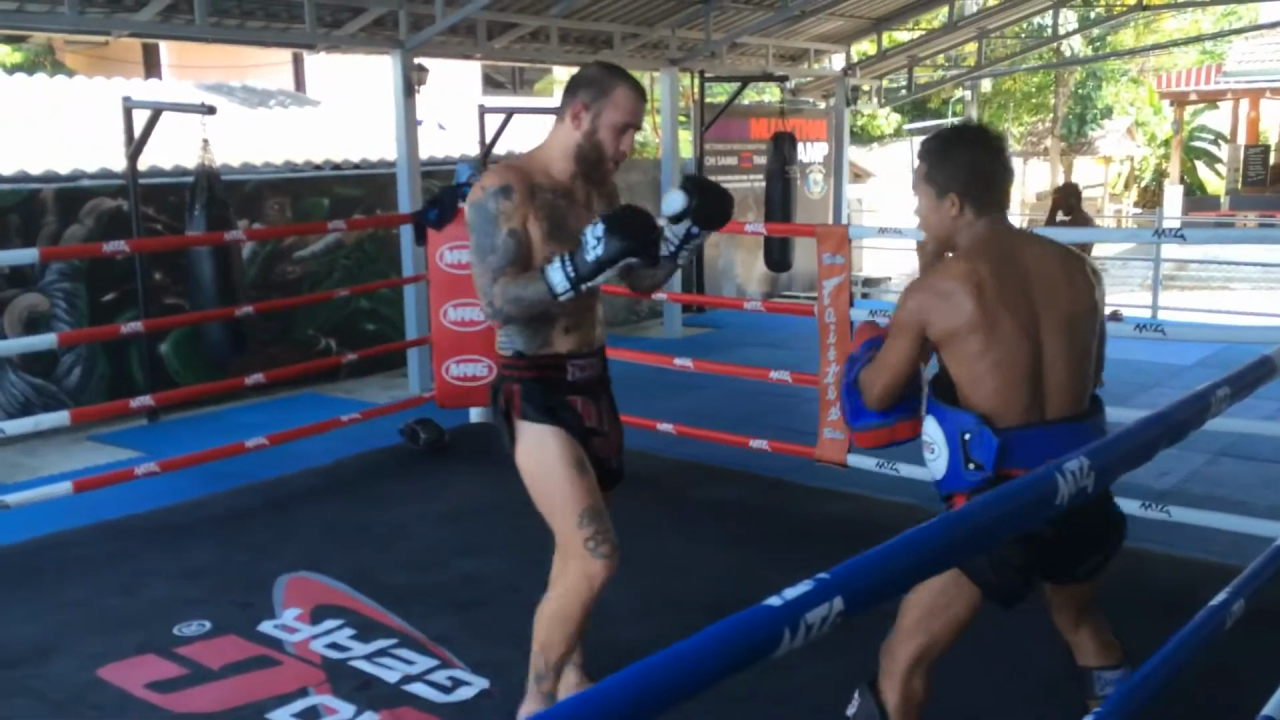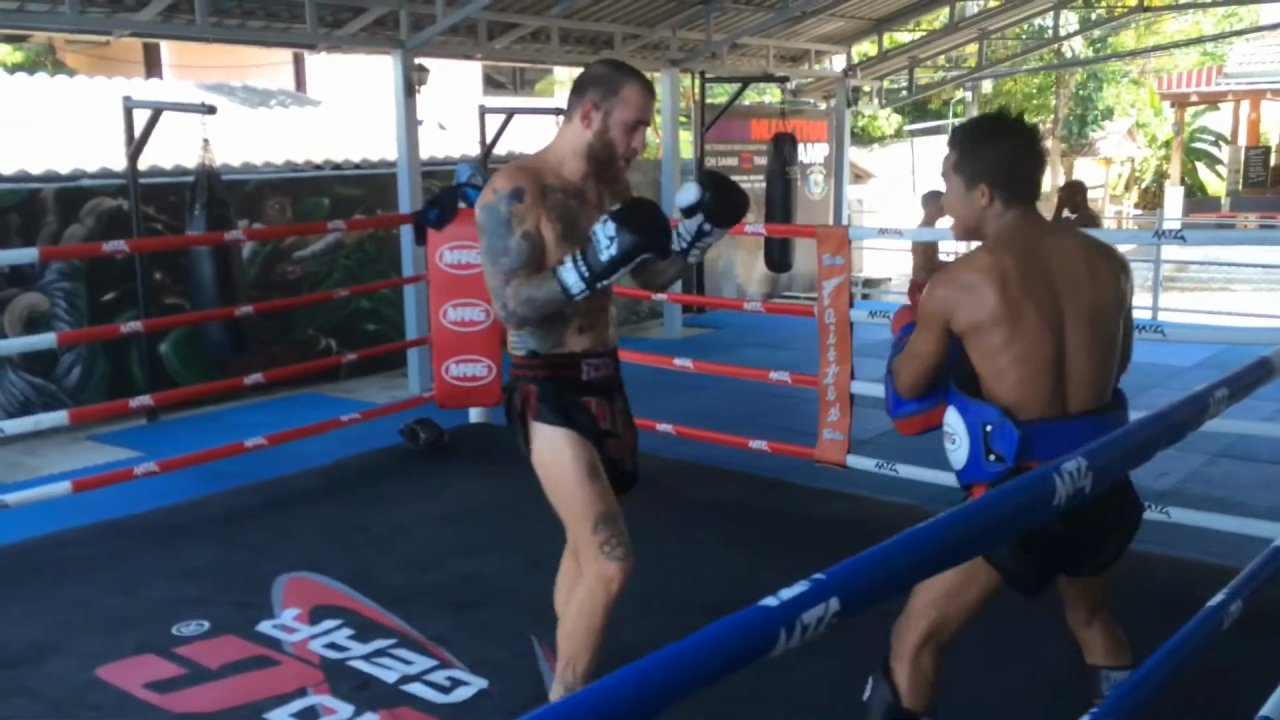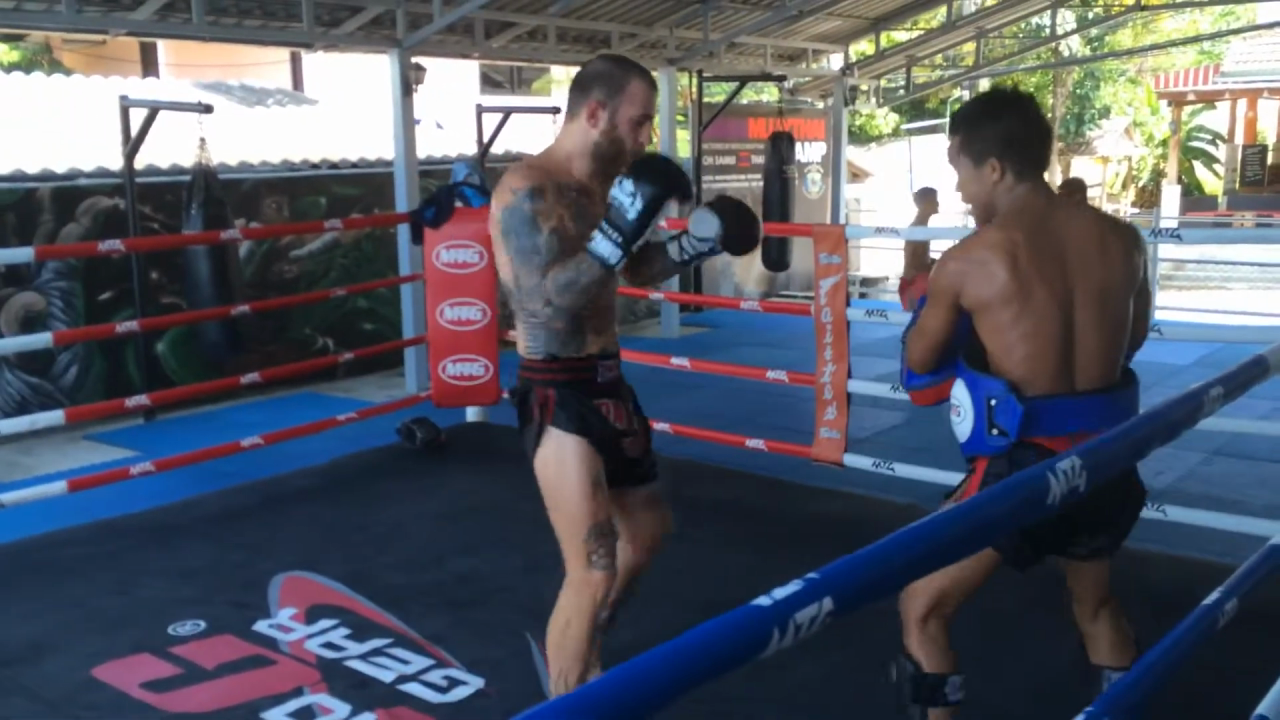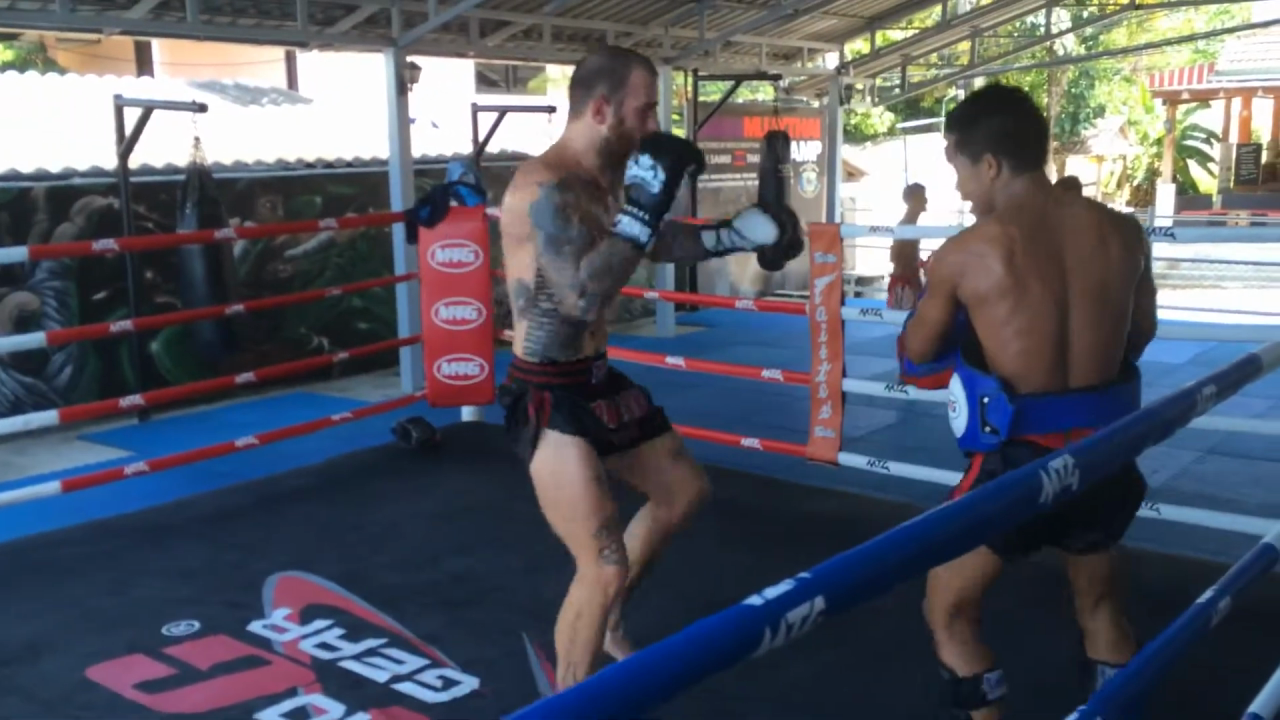
dt=0.1s
person 1, frame 1
left shoulder: (596, 188)
right shoulder: (504, 188)
left elbow: (639, 281)
right elbow: (498, 300)
left wrist: (679, 228)
right wrist: (582, 262)
left hip: (590, 380)
right hip: (535, 392)
left knee: (582, 546)
right knee: (593, 558)
person 1, frame 2
left shoulder: (603, 188)
right shoulder: (514, 190)
left elbow: (655, 272)
right elbow: (509, 307)
left wrist: (693, 222)
right wrist: (597, 262)
left hip: (602, 380)
right hip: (544, 393)
left knee: (596, 551)
right knee: (606, 559)
left ankle: (572, 677)
person 1, frame 3
left shoulder: (610, 183)
right shoulder: (527, 189)
left elbow: (643, 270)
right elbow: (545, 303)
left wrist: (701, 240)
right wrist: (620, 230)
left hip: (606, 383)
right hip: (556, 397)
left knee: (649, 528)
right knee: (594, 568)
left ankle: (581, 667)
person 1, frame 4
left shoulder: (605, 176)
right shoulder: (544, 187)
left elbow: (663, 244)
right elbow: (582, 294)
left wrist: (743, 231)
right wrist: (642, 209)
left hip: (596, 382)
right hip: (548, 398)
left knee: (685, 491)
right knee: (599, 561)
left ankle: (607, 624)
person 2, frame 1
left shoulder: (934, 293)
right shoulder: (1074, 267)
left elbow: (876, 398)
left wrist: (866, 353)
right hip: (1081, 491)
left knee: (902, 660)
right knee: (1078, 620)
person 2, frame 2
left shoulder: (959, 285)
right shoulder: (1105, 261)
left elbow: (909, 389)
left wrist: (913, 328)
right hip: (1101, 483)
left knee: (914, 640)
right knee: (1090, 612)
person 2, frame 3
left shoulder: (969, 261)
right shoulder: (1121, 238)
left elbow: (919, 363)
left wrist: (937, 306)
left hip: (1019, 471)
left knee: (921, 611)
right knee: (1097, 608)
person 2, frame 4
left shoulder: (964, 254)
right shoulder: (1122, 233)
left elbow: (917, 355)
right elbow: (1140, 334)
left hip: (1016, 466)
left knee: (948, 617)
right knee: (1100, 605)
